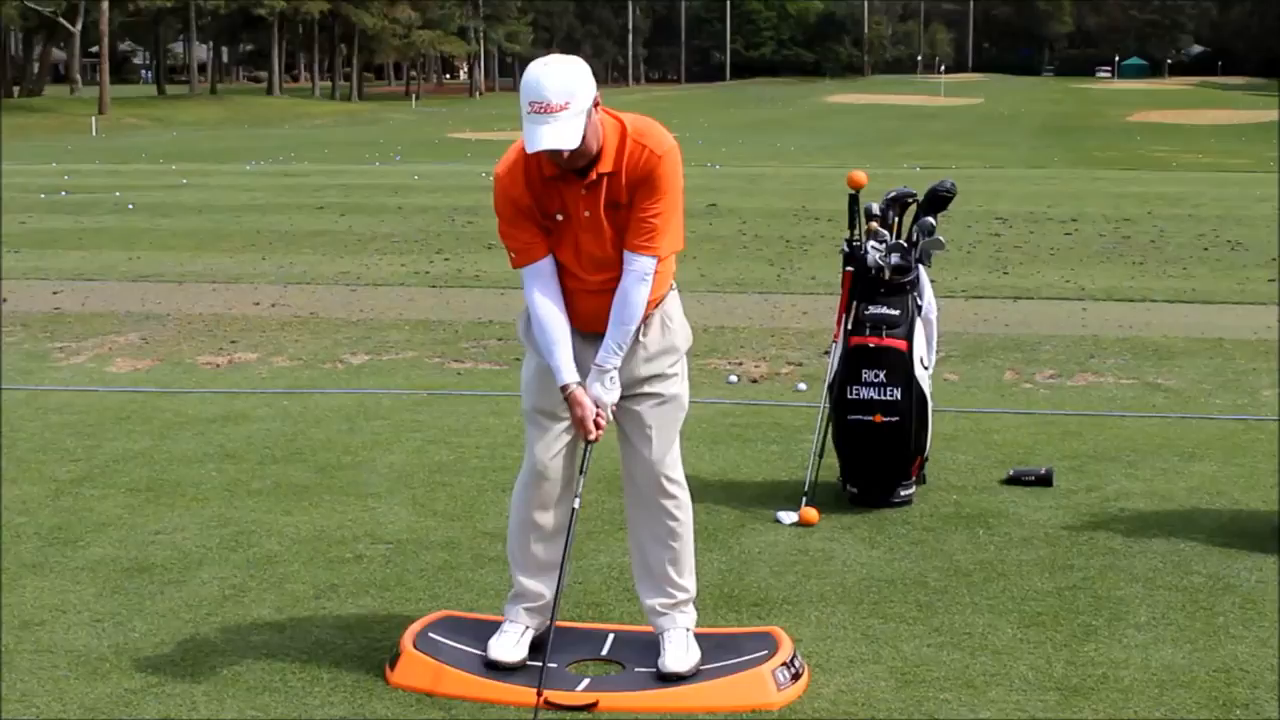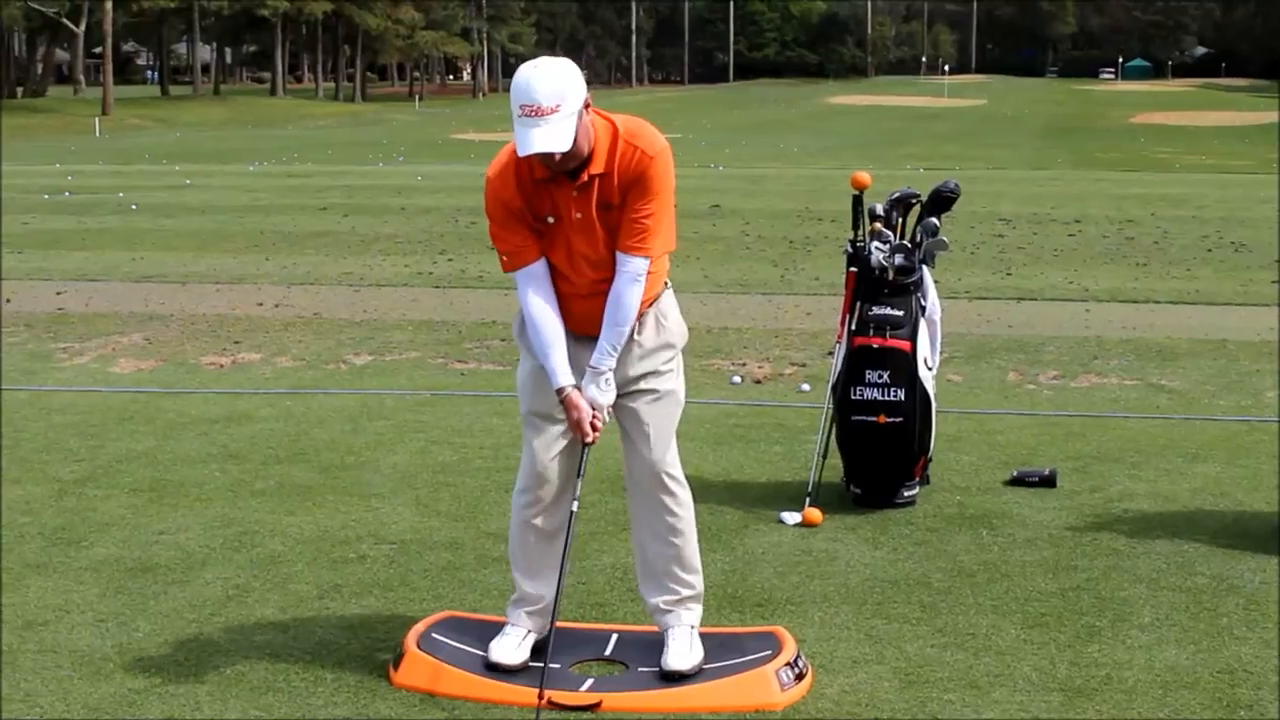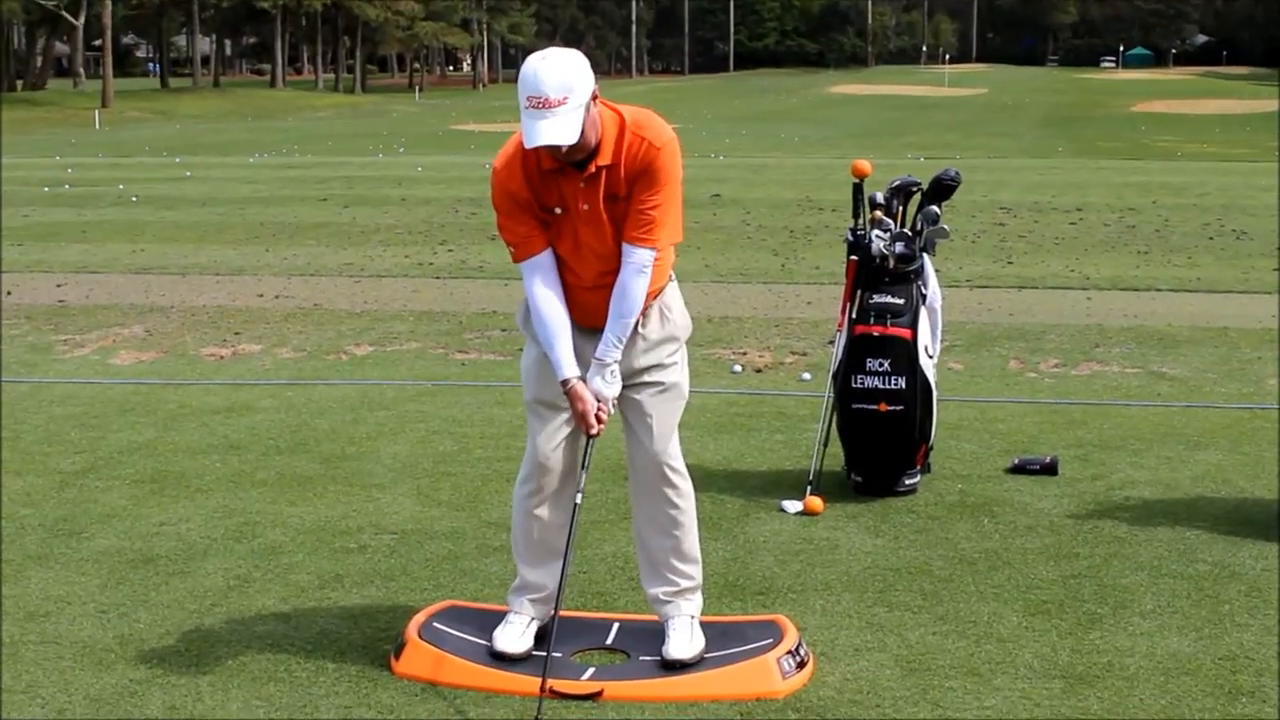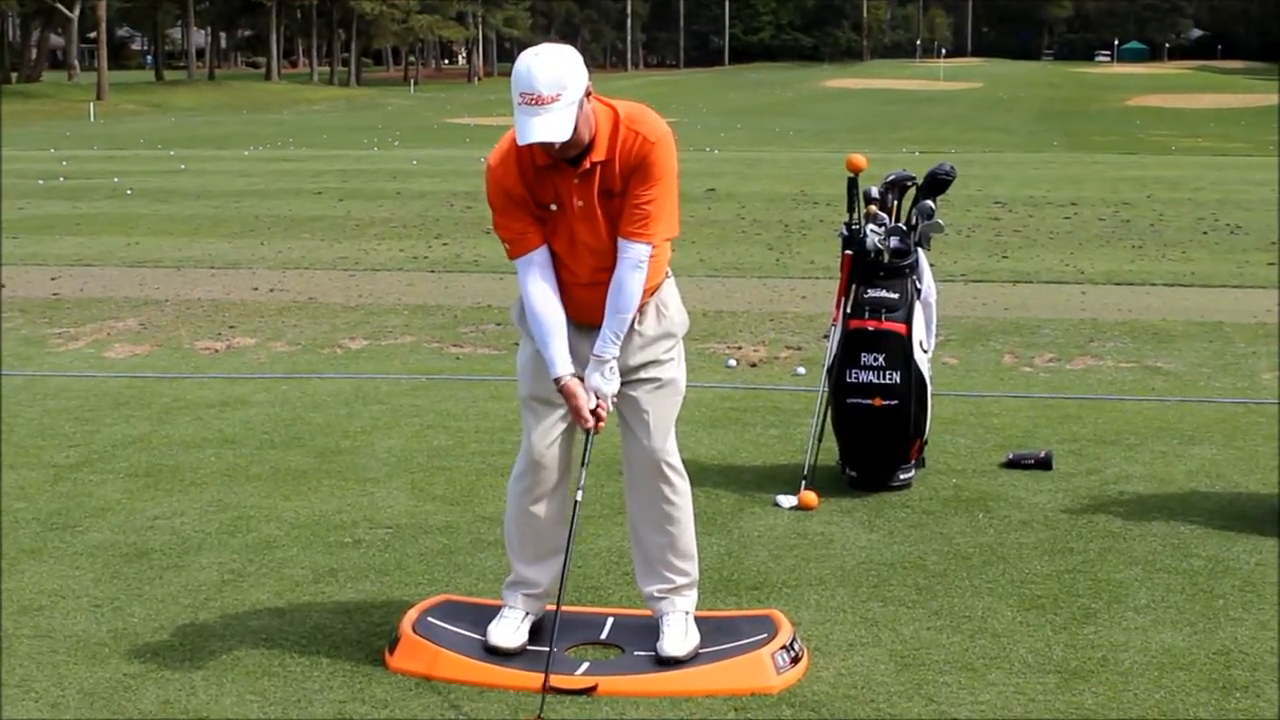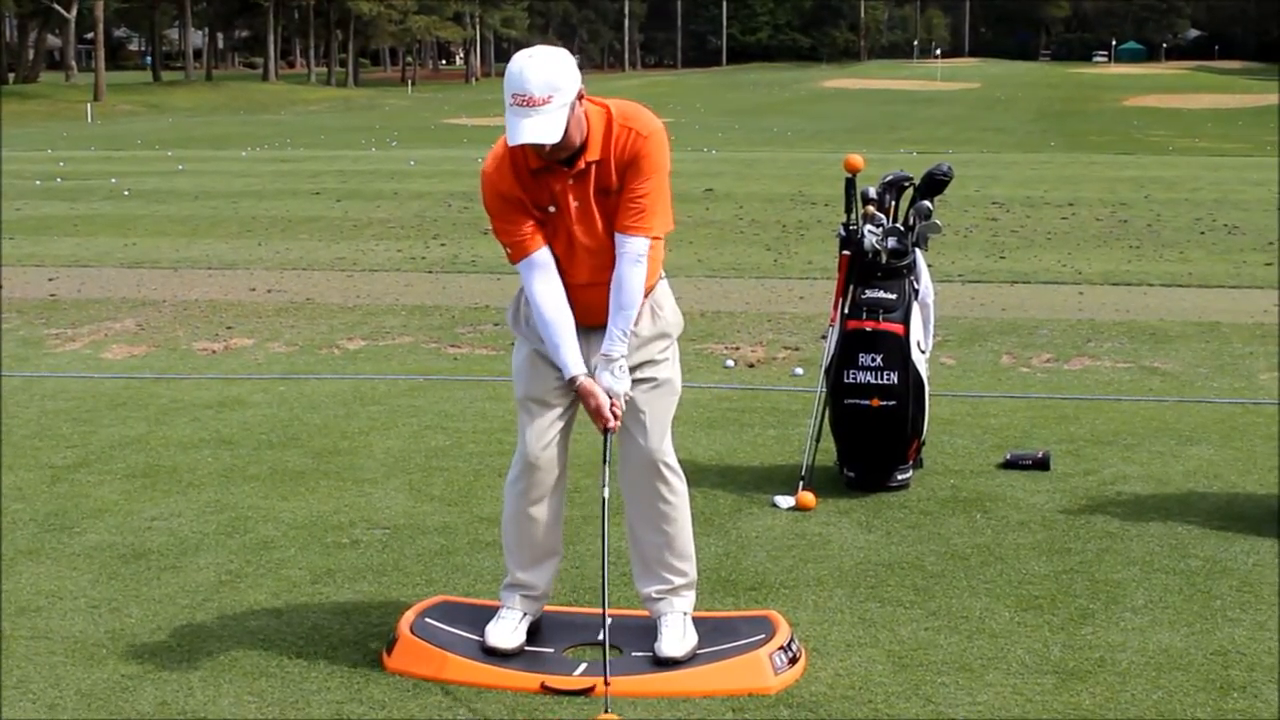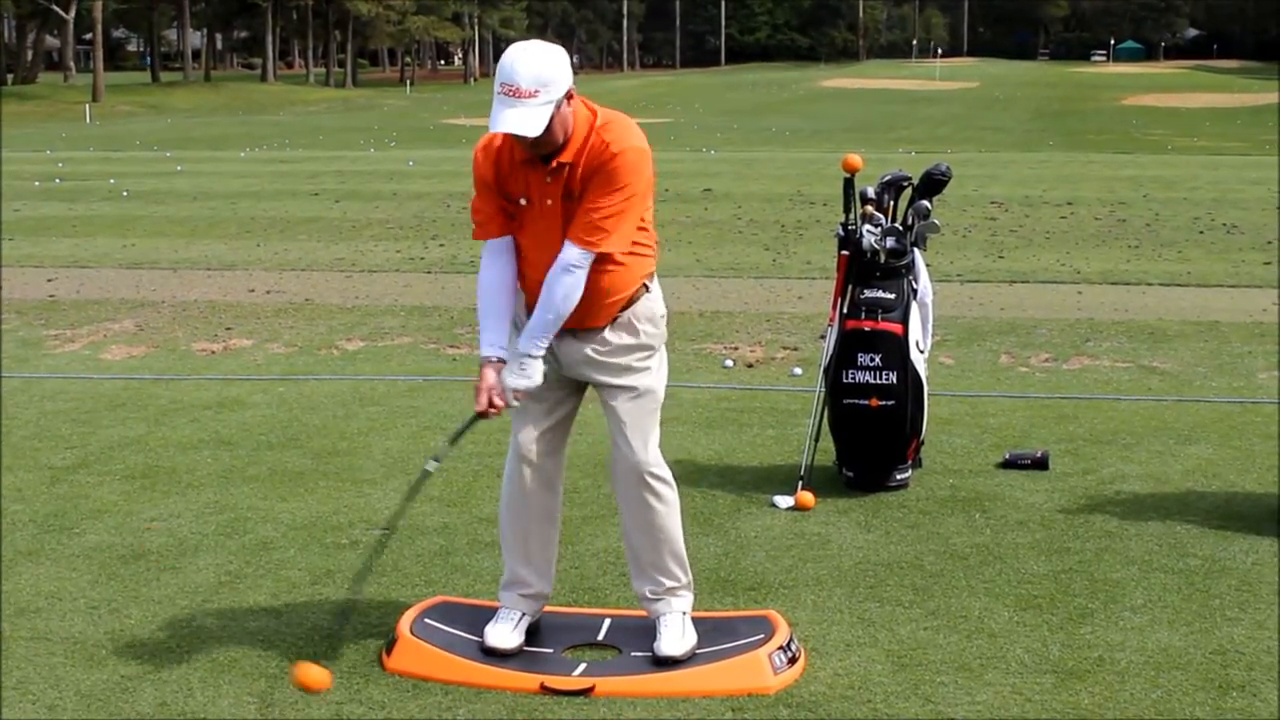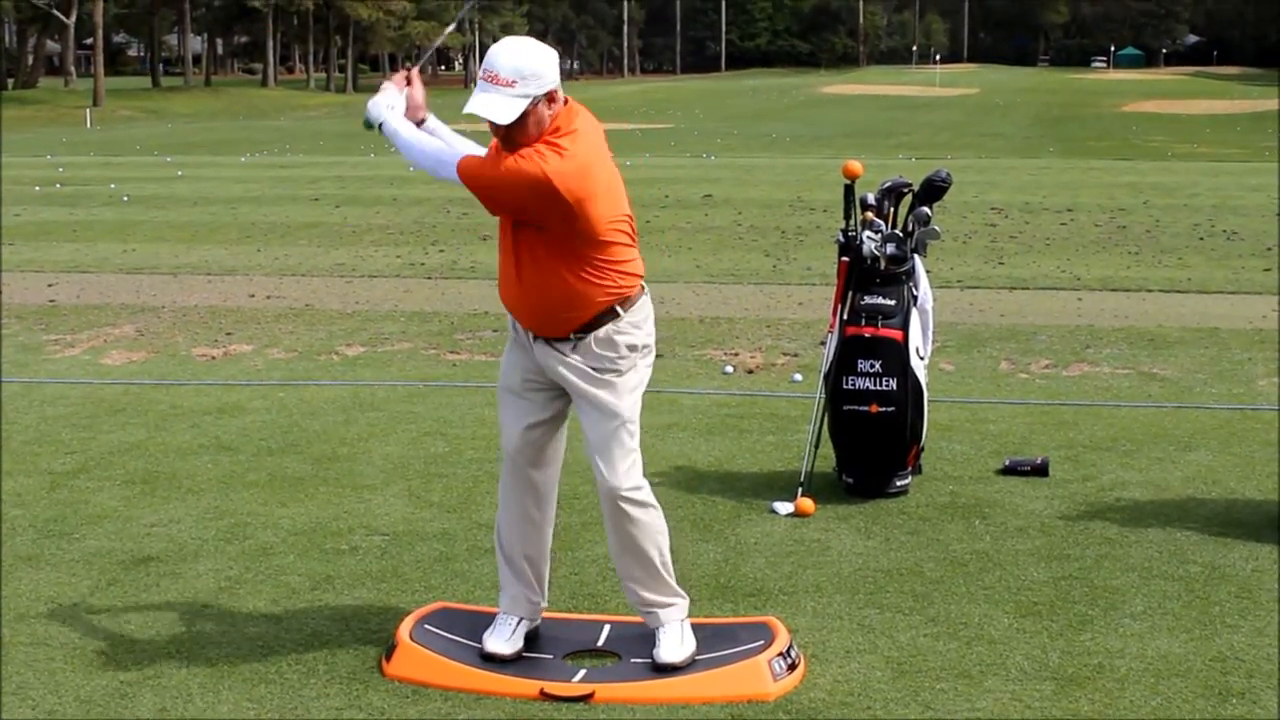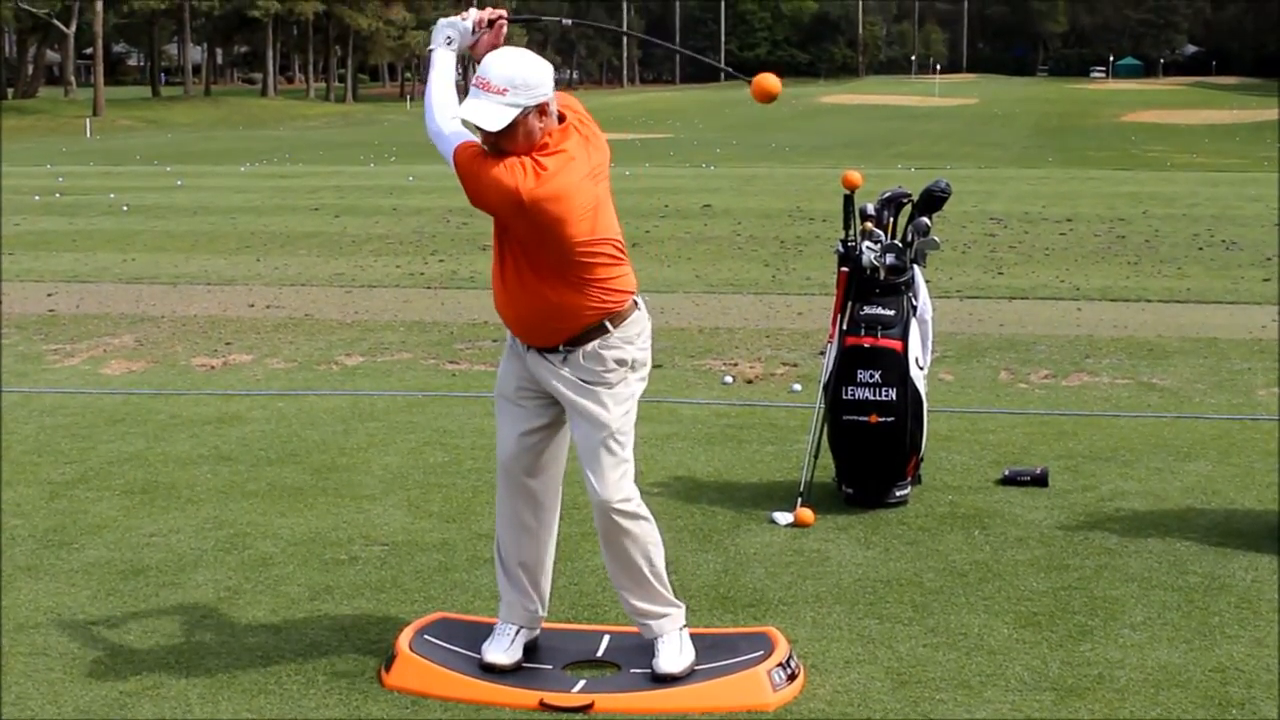
dt=0.4s
person 1, frame 1
left shoulder: (652, 151)
right shoulder: (514, 176)
left elbow: (640, 272)
right elbow: (540, 285)
left wrist: (607, 371)
right wrist: (571, 382)
left hip: (645, 328)
right hip: (561, 331)
left knee: (656, 474)
right knee: (543, 471)
left ankle: (673, 617)
right ankle: (526, 612)
person 1, frame 2
left shoulder: (643, 151)
right shoulder: (505, 179)
left elbow: (632, 274)
right elbow: (534, 288)
left wrist: (602, 373)
right wrist: (564, 386)
left hip: (640, 328)
right hip: (554, 333)
left knee: (656, 470)
right knee: (540, 475)
left ankle: (679, 616)
right ankle: (527, 615)
person 1, frame 3
left shoulder: (651, 143)
right shoulder: (512, 170)
left elbow: (638, 265)
right elbow: (540, 278)
left wrist: (607, 363)
right wrist: (570, 377)
left hip: (645, 320)
right hip: (558, 324)
left knee: (657, 461)
right knee: (544, 462)
left ankle: (678, 606)
right ankle: (530, 601)
person 1, frame 4
left shoulder: (645, 138)
right shoulder: (506, 166)
left elbow: (634, 259)
right elbow: (534, 275)
left wrist: (606, 362)
right wrist: (564, 375)
left hip: (642, 318)
right hip: (554, 321)
left knee: (655, 458)
right knee: (539, 457)
left ankle: (674, 602)
right ankle: (524, 597)
person 1, frame 5
left shoulder: (638, 133)
right shoulder: (501, 172)
left elbow: (633, 254)
right elbow: (540, 277)
left wrist: (614, 359)
right wrist: (579, 377)
left hip: (638, 319)
right hip: (549, 325)
left knee: (652, 459)
right knee: (535, 460)
left ankle: (671, 602)
right ankle: (521, 598)
person 1, frame 6
left shoulder: (619, 151)
right shoulder: (494, 153)
left elbow: (574, 263)
right elbow: (496, 258)
left wrist: (528, 354)
right wrist: (492, 356)
left hip: (621, 326)
right hip: (535, 323)
left knee: (639, 465)
right knee: (528, 460)
left ankle: (669, 602)
right ankle: (522, 599)
person 1, frame 7
left shoulder: (548, 173)
right shoulder: (561, 119)
left elbow: (447, 169)
right elbow: (488, 162)
left wrist: (390, 118)
right wrist: (422, 120)
left hip: (603, 340)
right hip: (532, 332)
left knee: (618, 480)
right knee: (521, 466)
left ankle: (665, 612)
right ankle: (519, 606)
person 1, frame 8
left shoulder: (524, 183)
right shoulder: (571, 125)
left elbow: (445, 134)
right elbow: (494, 122)
right wrist: (482, 56)
left hip: (601, 349)
right hip: (531, 343)
left knee: (610, 494)
right knee: (519, 475)
left ankle: (663, 622)
right ankle: (518, 616)
